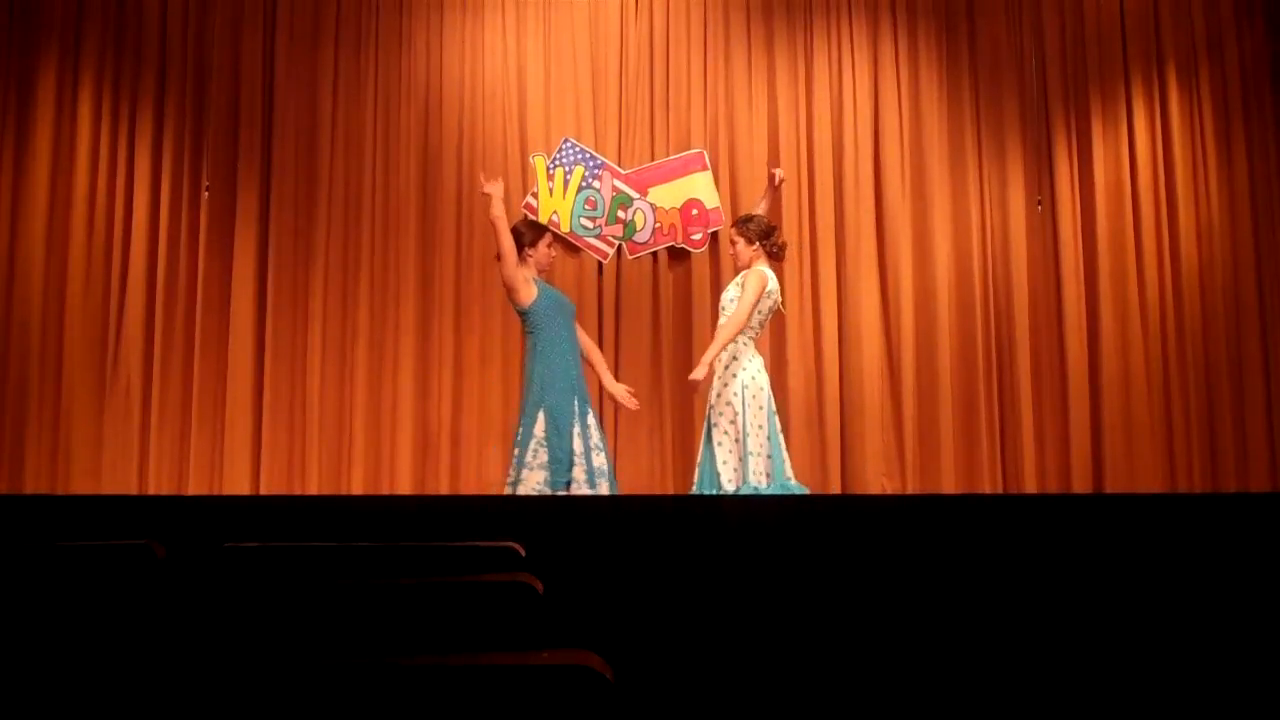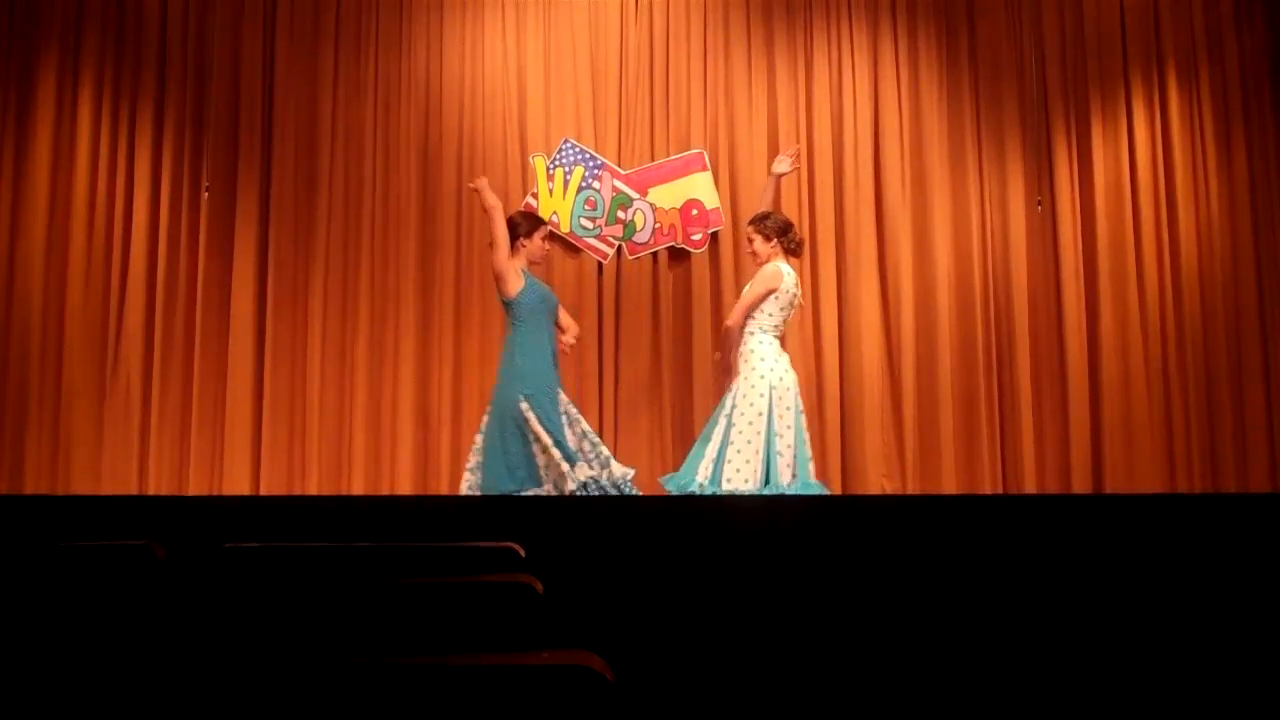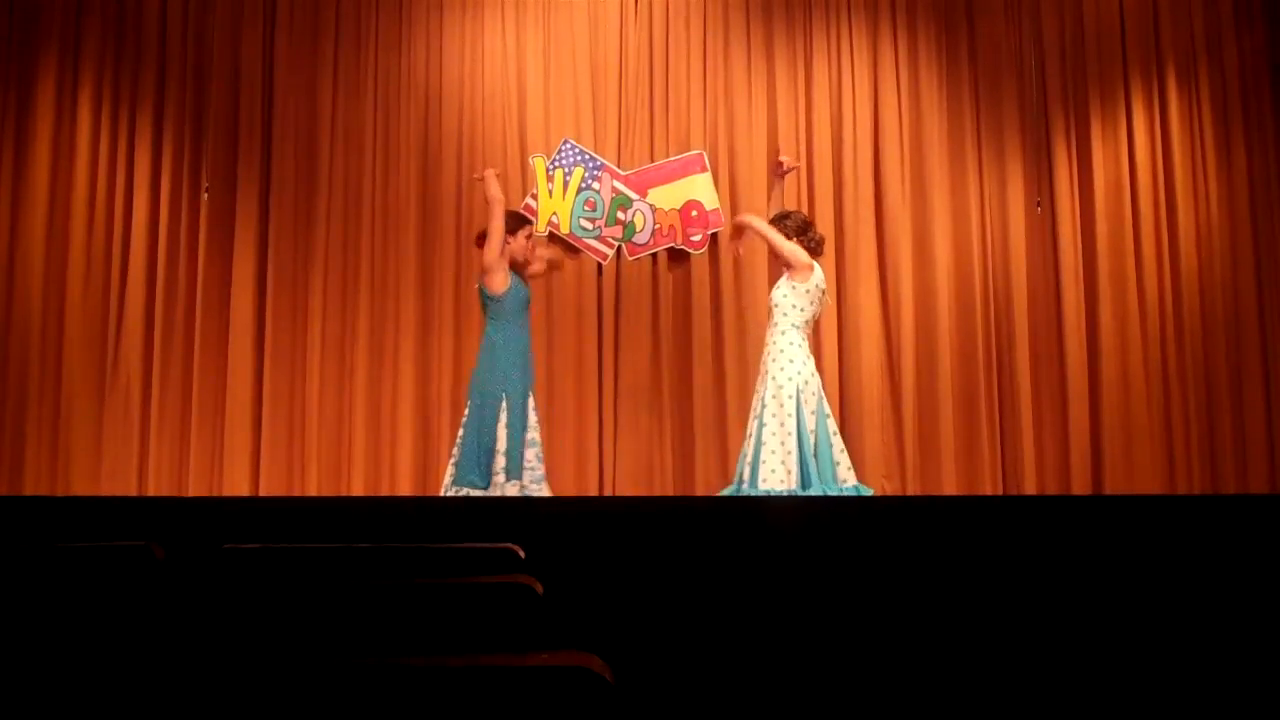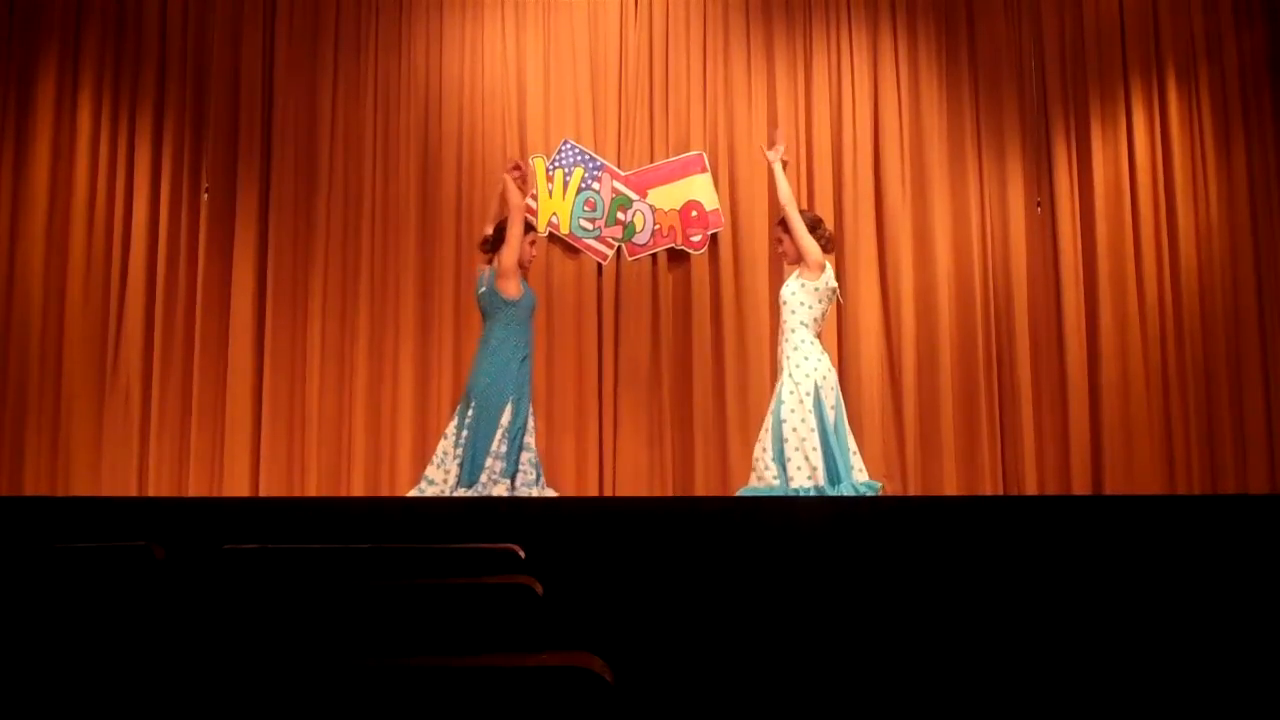
dt=0.4s
person 1, frame 1
left shoulder: (757, 276)
right shoulder: (760, 274)
left elbow: (737, 321)
right elbow: (755, 227)
left wrist: (706, 360)
right wrist: (769, 192)
left hip: (738, 374)
right hip: (740, 372)
left knee: (745, 463)
right knee: (741, 462)
person 1, frame 2
left shoulder: (773, 273)
right shoulder: (779, 272)
left elbow: (733, 322)
right elbow: (764, 223)
left wrist: (725, 359)
right wrist: (774, 179)
left hip: (762, 373)
right hip: (762, 372)
left knee: (748, 461)
right knee: (760, 461)
person 1, frame 3
left shoulder: (805, 267)
right shoulder: (796, 273)
left elbow: (757, 224)
right elbow: (773, 222)
left wrist: (740, 227)
right wrist: (779, 179)
left hip: (789, 373)
right hip: (783, 372)
left knee: (780, 462)
right knee: (790, 459)
person 1, frame 4
left shoulder: (816, 264)
right shoulder: (808, 271)
left elbow: (790, 209)
right elbow: (789, 215)
left wrist: (774, 167)
right wrist: (776, 170)
left hip: (804, 372)
right hip: (803, 370)
left knee: (803, 462)
right knee: (809, 461)
person 2, frame 1
left shoulder: (547, 292)
right shoulder: (518, 282)
left elbow: (580, 339)
right elbow: (499, 222)
left wrist: (610, 383)
right wrist: (495, 195)
left hip: (571, 392)
right hip: (548, 391)
left knee: (580, 472)
right knee: (546, 474)
person 2, frame 2
left shoulder: (536, 285)
right shoulder: (508, 274)
left elbow: (571, 325)
right elbow: (494, 208)
left wrist: (569, 336)
right wrist: (483, 189)
left hip: (540, 385)
right hip: (524, 385)
left knee: (533, 466)
right knee: (566, 458)
person 2, frame 3
left shoulder: (511, 275)
right shoulder: (493, 269)
left elbow: (549, 262)
right elbow: (496, 204)
left wrist: (544, 257)
right wrist: (490, 178)
left hip: (509, 382)
right hip: (500, 383)
left knee: (493, 467)
right knee: (505, 467)
person 2, frame 4
left shoulder: (486, 275)
right shoulder: (504, 275)
left elbow: (494, 230)
right elbow: (516, 213)
left wrist: (511, 184)
right wrist: (510, 182)
left hip: (491, 384)
right hip: (501, 386)
left knee: (482, 468)
right knee: (490, 470)
